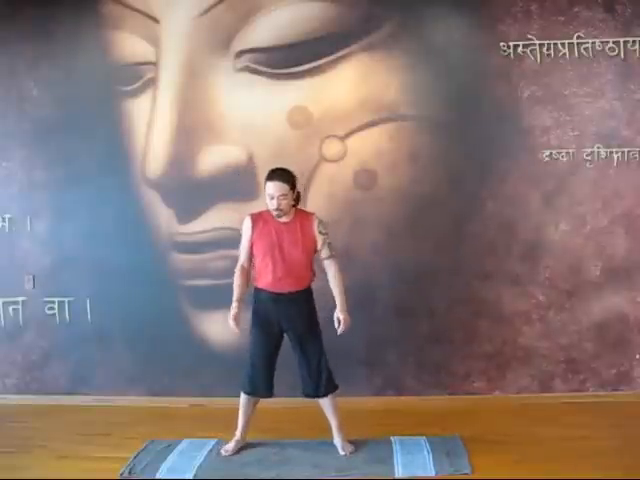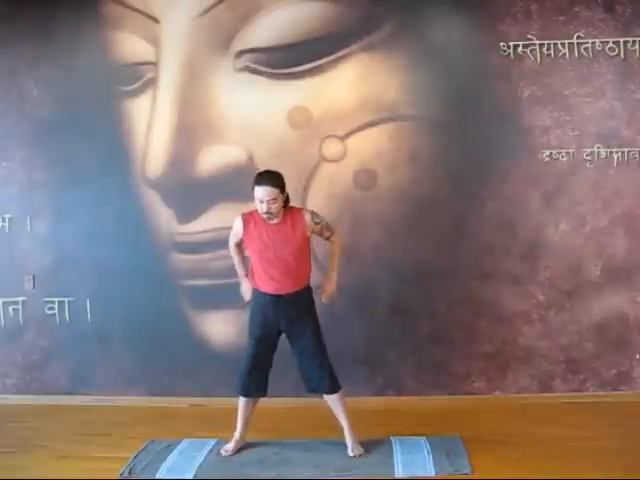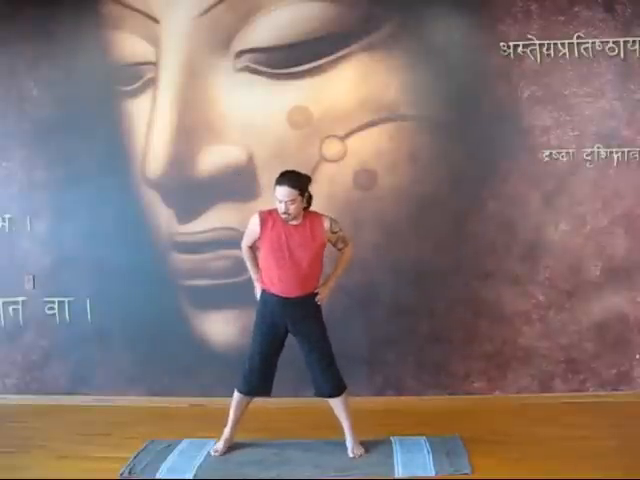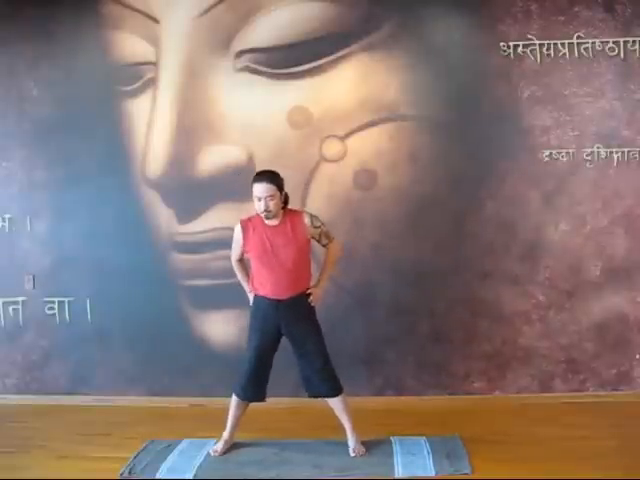
dt=0.4s
person 1, frame 1
left shoulder: (312, 223)
right shoulder: (253, 222)
left elbow: (330, 264)
right elbow: (243, 266)
left wrist: (341, 305)
right wrist: (236, 303)
left hip: (300, 302)
right hip: (266, 303)
left knee: (317, 368)
right knee: (256, 370)
left ankle: (337, 433)
right ankle: (239, 435)
person 1, frame 2
left shoulder: (305, 218)
right shoulder: (243, 222)
left elbow: (334, 237)
right elbow: (233, 245)
left wrist: (331, 278)
right wrist: (244, 279)
left hip: (299, 302)
right hip: (264, 304)
left knee: (320, 368)
right knee: (252, 370)
left ankle: (349, 433)
right ankle: (239, 435)
person 1, frame 3
left shoulder: (324, 224)
right shoulder: (261, 220)
left elbow: (347, 249)
right elbow: (246, 246)
left wrist: (329, 284)
right wrist: (257, 281)
left hip: (306, 306)
right hip: (271, 304)
left knee: (326, 370)
right knee: (254, 370)
left ankle: (350, 435)
right ankle: (228, 434)
person 1, frame 4
left shoulder: (304, 221)
right shoulder: (244, 228)
left elbow: (333, 246)
right elbow: (236, 259)
left wrist: (320, 285)
right wrist: (249, 290)
left hip: (299, 306)
right hip: (264, 308)
left knee: (321, 370)
right knee: (251, 373)
left ankle: (351, 433)
right ankle: (227, 435)
